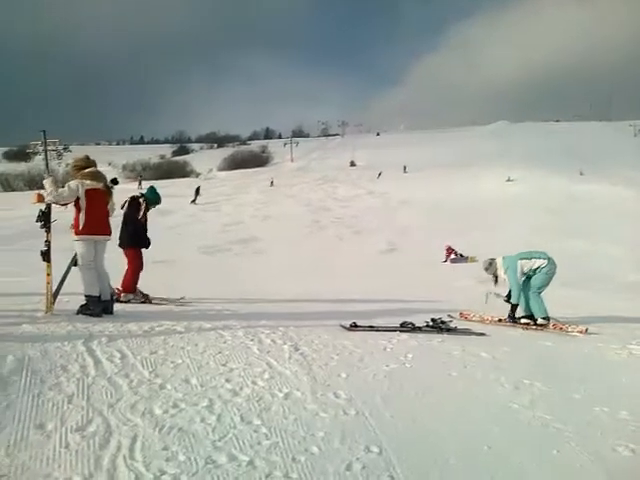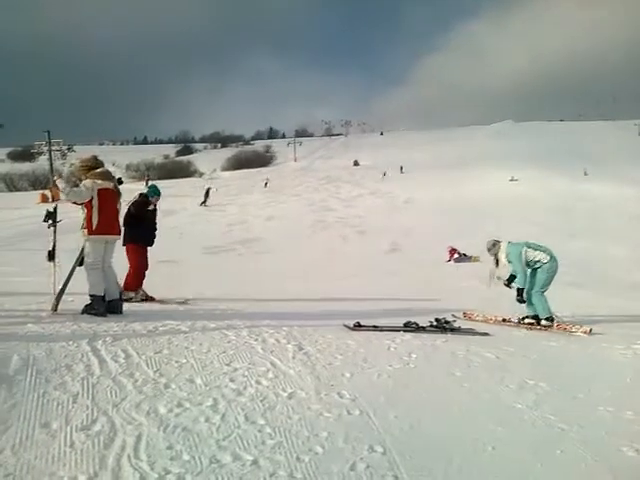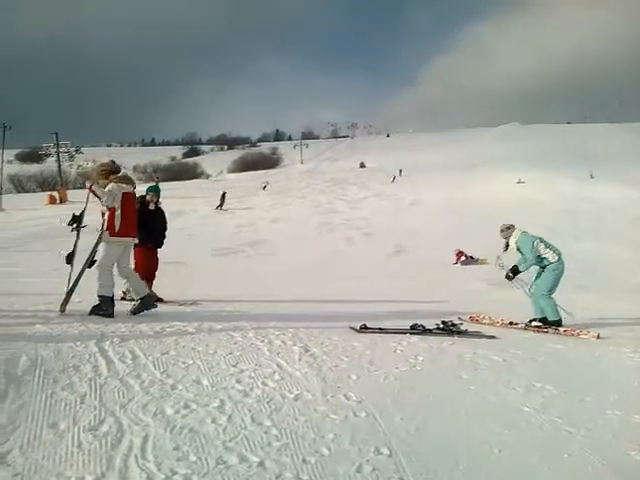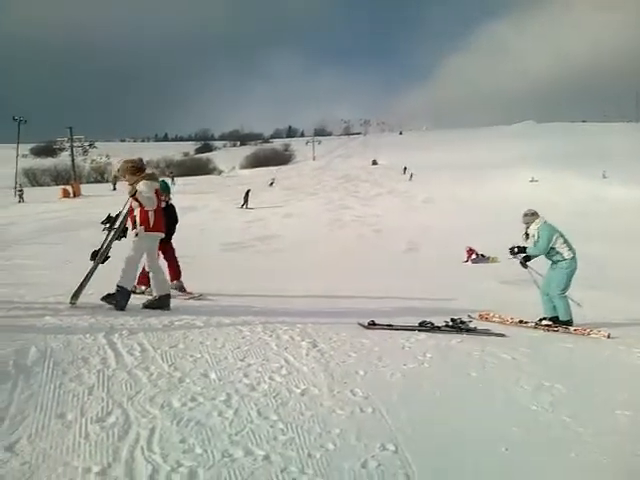
dt=0.3s
person 1, frame 1
left shoulder: (78, 184)
right shoulder: (105, 186)
left elbow: (57, 196)
right elbow: (110, 209)
left wrist: (48, 181)
left hip: (85, 231)
right hip: (103, 231)
left knee: (86, 265)
right knee: (98, 265)
left ankle: (93, 303)
right ankle: (106, 301)
person 1, frame 2
left shoulder: (90, 184)
right shoulder: (112, 186)
left elbow: (75, 196)
left wrist: (60, 182)
left hip: (96, 231)
right hip: (112, 231)
left knee: (92, 265)
right knee: (106, 265)
left ankle: (97, 303)
right ankle: (114, 301)
person 1, frame 3
left shoulder: (114, 186)
right shoulder: (126, 188)
left elbow: (109, 202)
left wrist: (93, 188)
left hip: (115, 234)
right hip: (128, 234)
left knee: (104, 267)
right knee: (125, 269)
left ankle: (105, 304)
right ankle: (145, 297)
person 1, frame 4
left shoulder: (145, 184)
right shoulder: (144, 185)
left elbow: (151, 204)
left wrist: (136, 194)
left hip: (147, 229)
right hip: (153, 230)
left knee: (132, 260)
right knee: (153, 264)
left ankle: (121, 295)
right ankle: (163, 297)
